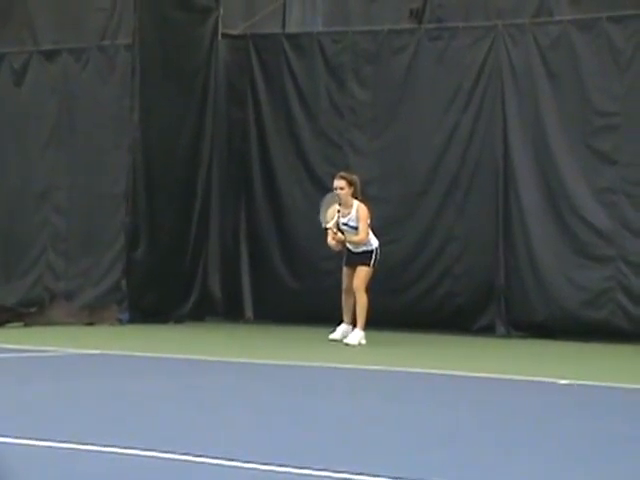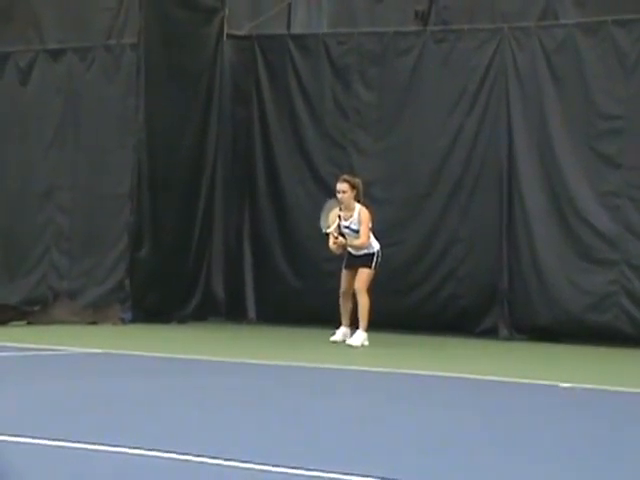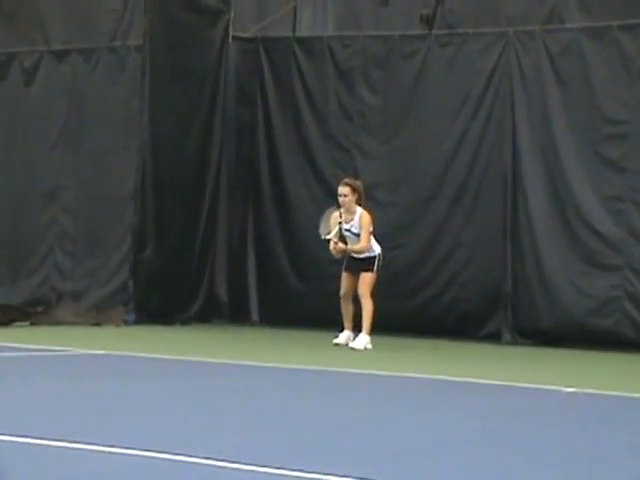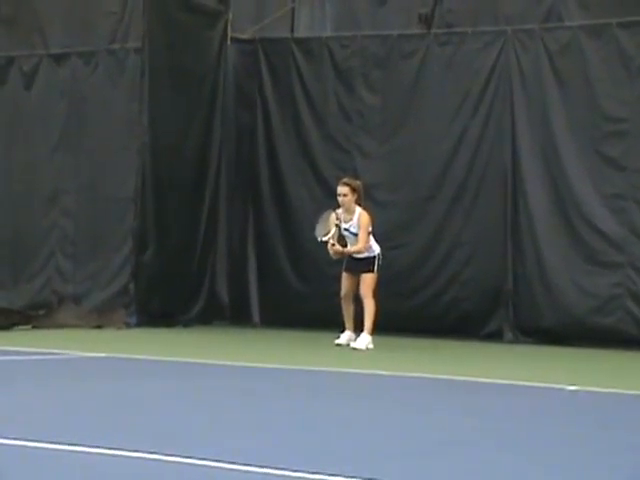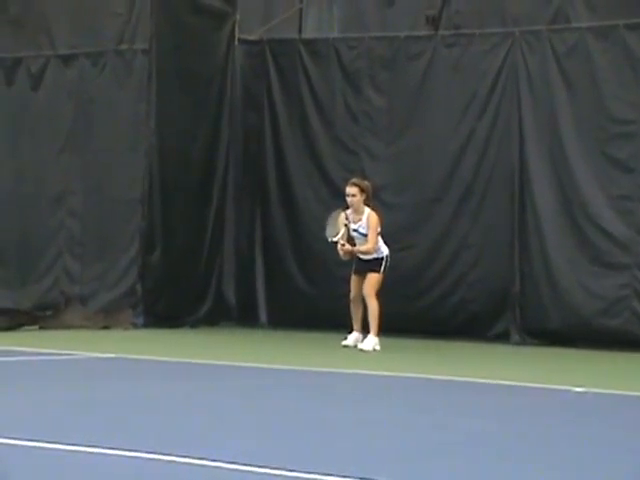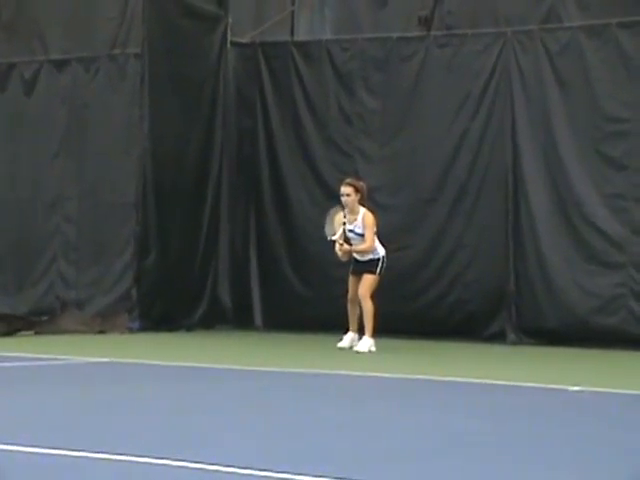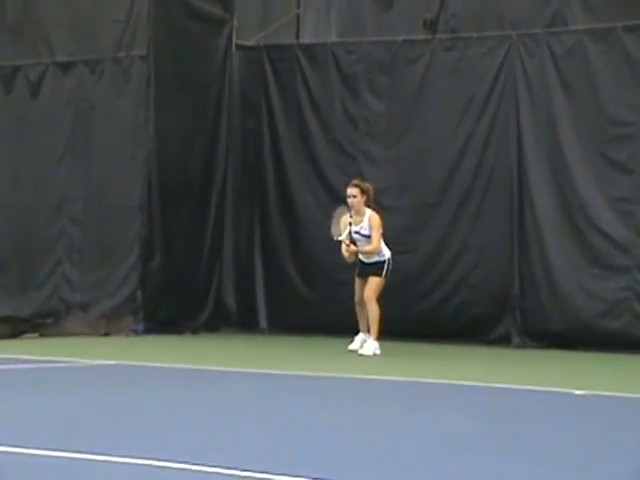
dt=0.2s
person 1, frame 1
left shoulder: (360, 209)
right shoulder: (334, 210)
left elbow: (363, 238)
right elbow: (330, 237)
left wrist: (344, 238)
right wrist: (334, 243)
left hip: (368, 251)
right hip: (351, 250)
left knee: (358, 287)
right knee: (346, 288)
left ankle: (359, 332)
right ankle: (346, 325)
person 1, frame 2
left shoulder: (362, 213)
right shoulder: (335, 213)
left elbow: (364, 242)
right elbow: (332, 240)
left wrist: (345, 243)
right wrist: (335, 246)
left hip: (369, 253)
right hip: (351, 254)
left knee: (360, 288)
right knee: (344, 291)
left ankle: (362, 333)
right ankle: (345, 329)
person 1, frame 3
left shoulder: (364, 216)
right shoulder: (337, 216)
left elbow: (364, 246)
right elbow: (333, 242)
left wrist: (345, 248)
right wrist: (336, 249)
left hip: (370, 257)
right hip: (352, 257)
left knee: (363, 292)
right knee: (344, 294)
left ankle: (365, 336)
right ankle: (347, 332)
person 1, frame 4
left shoulder: (363, 216)
right shoulder: (336, 215)
left elbow: (362, 247)
right elbow: (332, 241)
left wrist: (343, 251)
right wrist: (333, 249)
left hip: (370, 257)
right hip: (352, 257)
left knee: (366, 293)
right knee: (345, 295)
left ankle: (366, 336)
right ankle: (349, 332)
person 1, frame 5
left shoulder: (371, 217)
right shoulder: (345, 216)
left elbow: (371, 247)
right elbow: (341, 242)
left wrist: (352, 250)
right wrist: (342, 250)
left hip: (378, 258)
right hip: (361, 258)
left knee: (369, 293)
right knee: (354, 297)
left ankle: (373, 338)
right ankle: (356, 334)
person 1, frame 6
left shoulder: (366, 216)
left elbow: (369, 245)
right elbow: (338, 243)
left wrist: (350, 249)
right wrist: (341, 251)
left hip: (374, 258)
right hip: (357, 259)
left knee: (363, 294)
right knee: (352, 297)
left ankle: (368, 339)
right ankle: (352, 334)
person 1, frame 7
left shoulder: (373, 218)
right shoulder: (346, 219)
left elbow: (376, 247)
right elbow: (344, 244)
left wrist: (356, 250)
right wrist: (347, 252)
left hip: (380, 261)
right hip: (363, 261)
left knee: (369, 297)
right knee: (359, 300)
left ankle: (373, 342)
right ankle: (363, 335)
